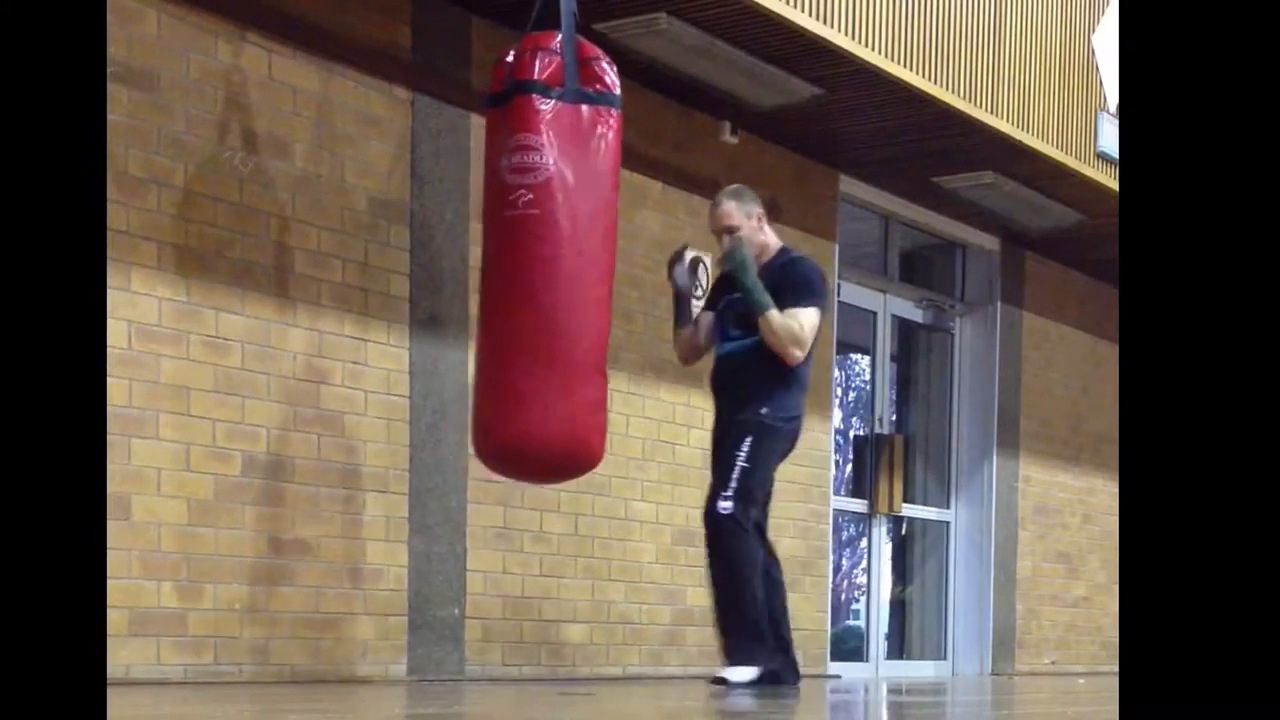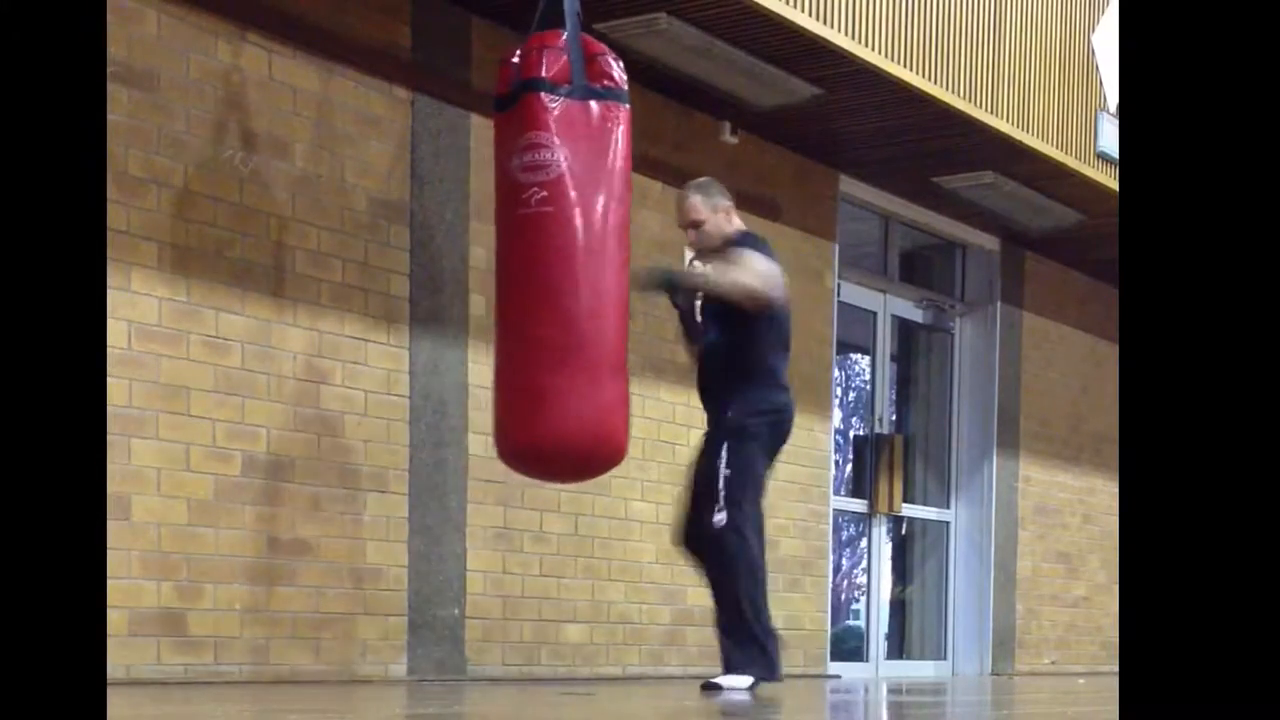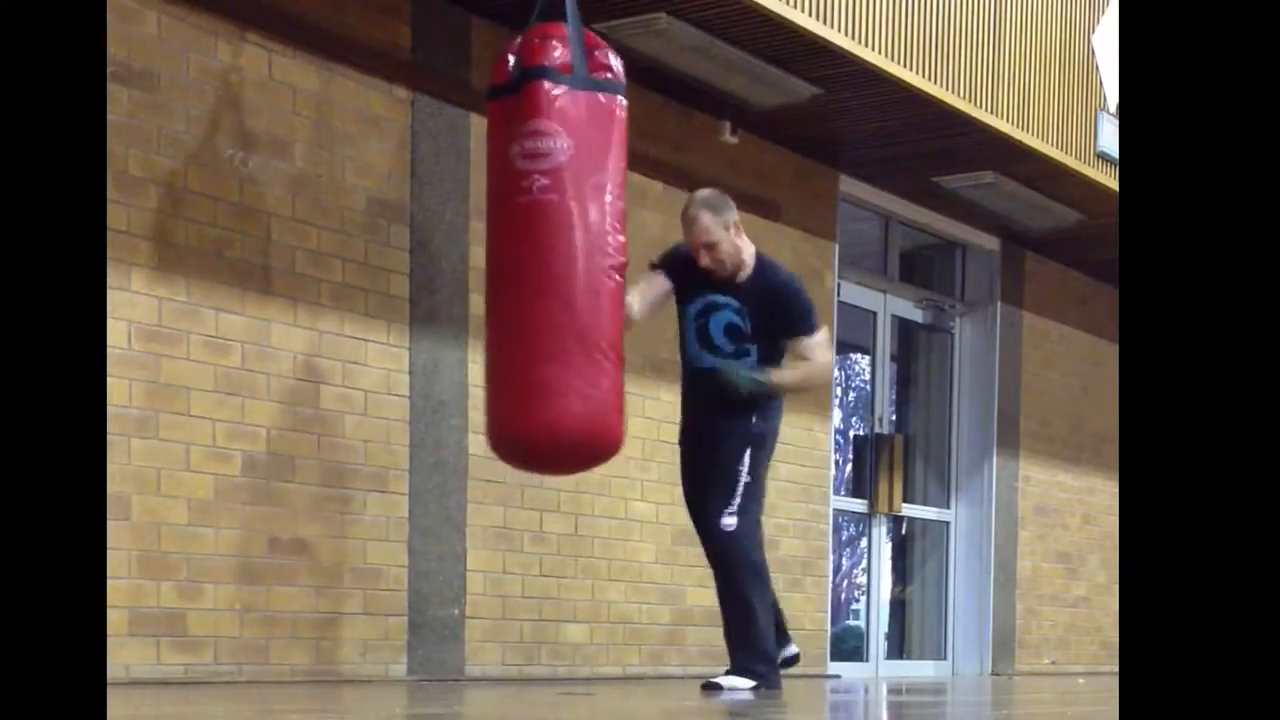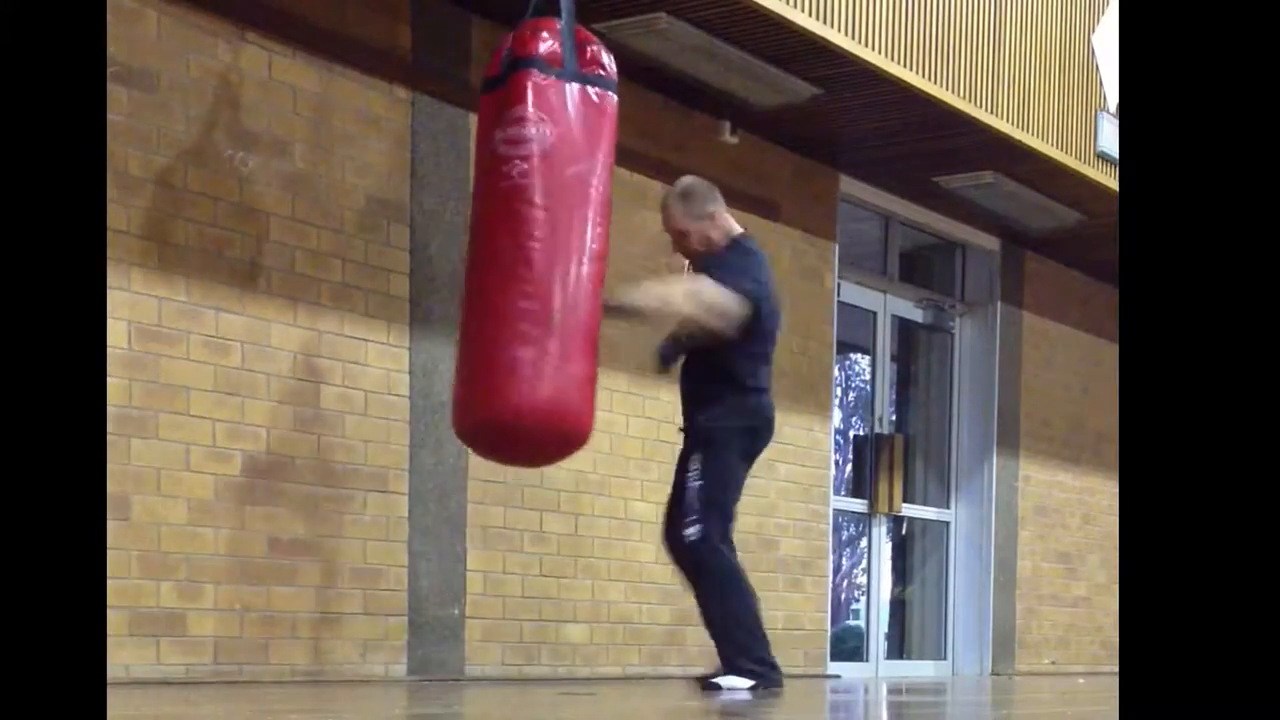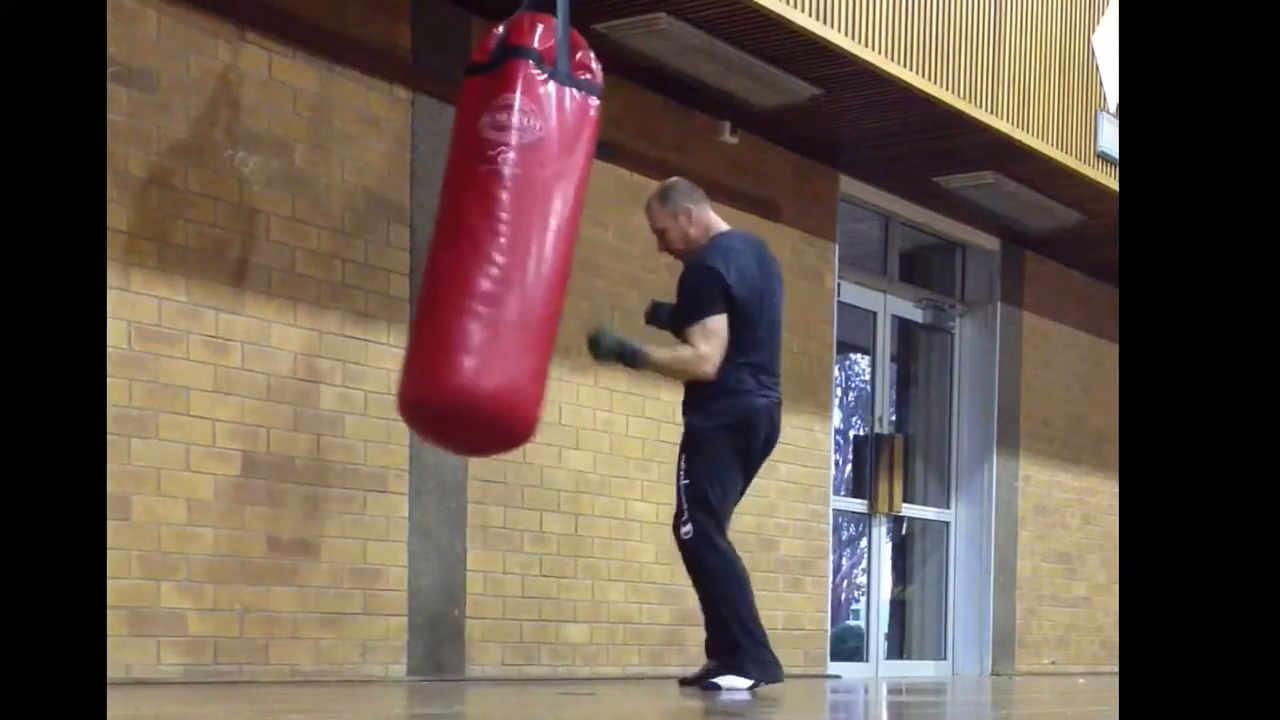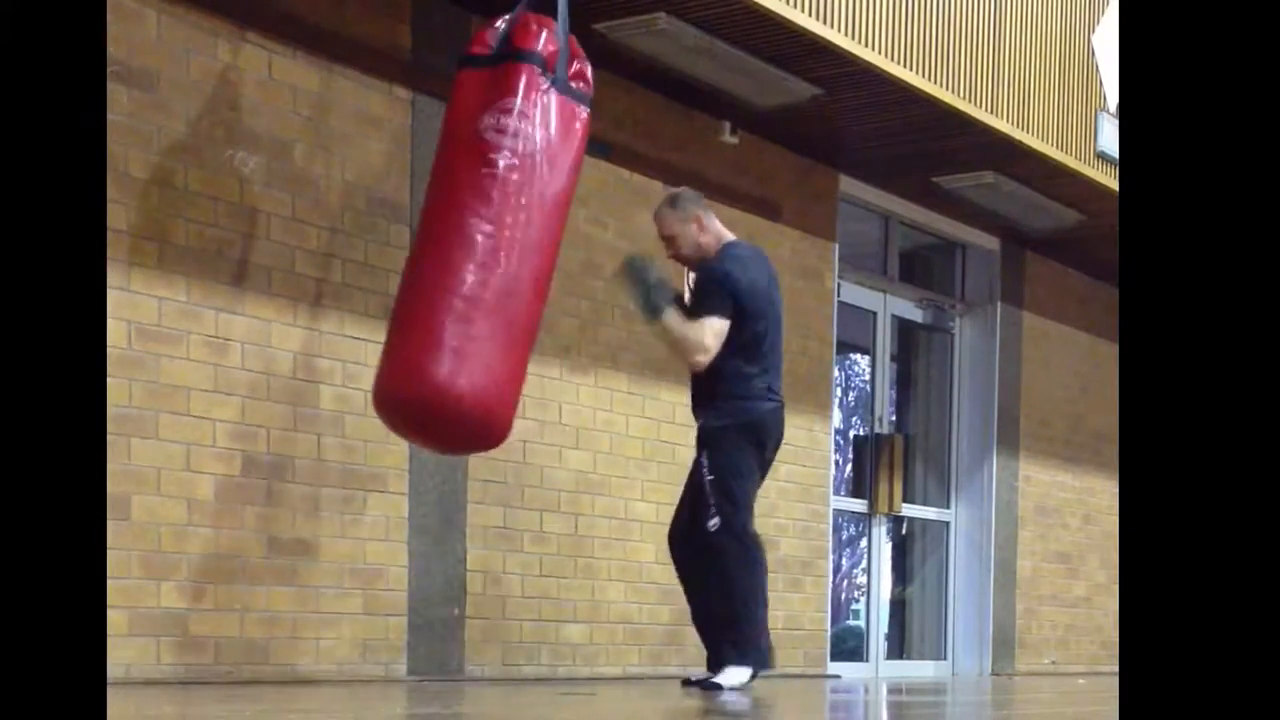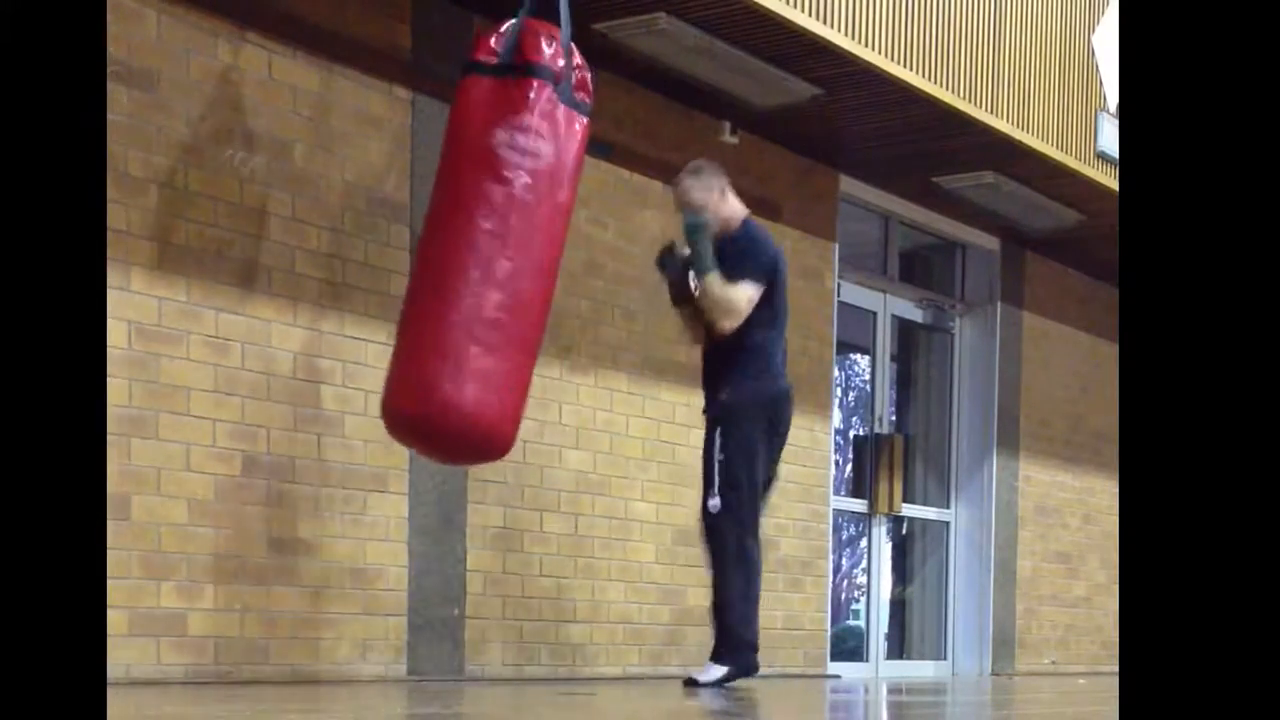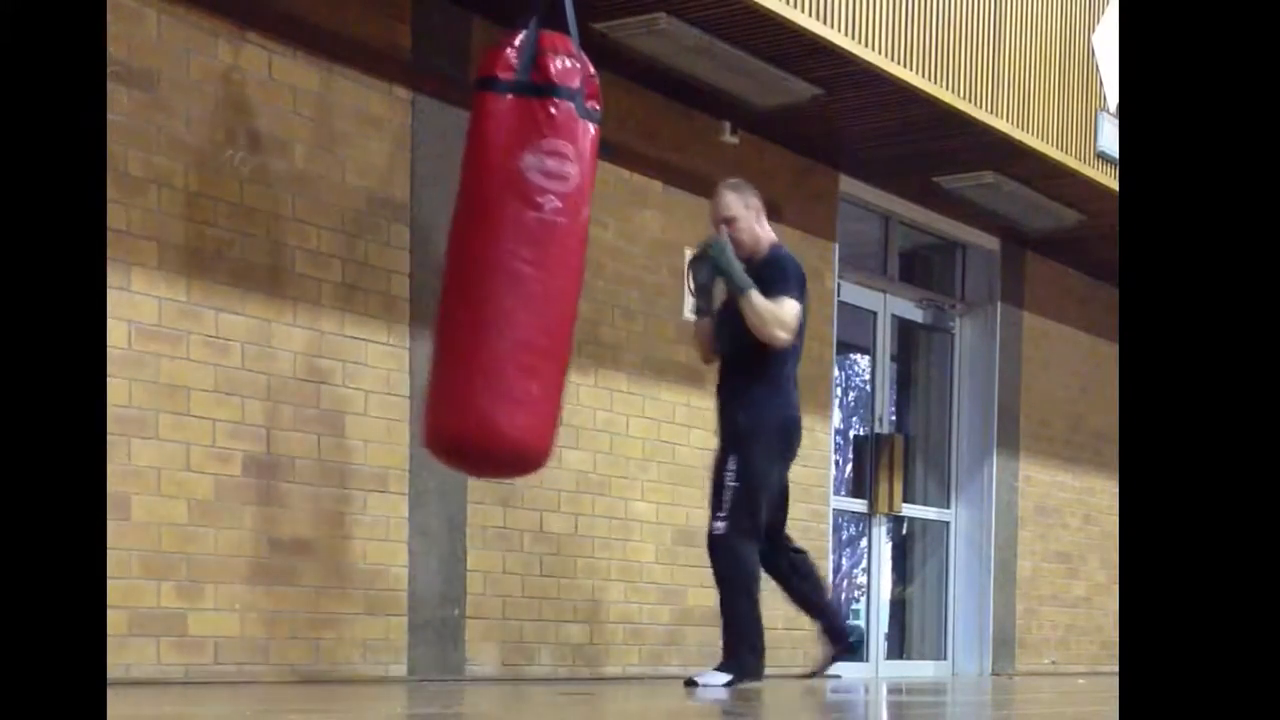
dt=0.2s
person 1, frame 1
left shoulder: (799, 272)
right shoulder: (727, 284)
left elbow: (793, 348)
right elbow: (687, 352)
left wrist: (752, 286)
right wrist: (681, 295)
left hip: (767, 417)
right hip: (732, 419)
left knee: (726, 518)
right knee: (744, 534)
left ankle: (752, 652)
right ankle: (776, 662)
person 1, frame 2
left shoulder: (748, 253)
right shoulder: (716, 272)
left elbow: (749, 282)
right elbow: (707, 351)
left wrist: (679, 276)
right wrist: (684, 307)
left hip: (750, 414)
right hip: (734, 417)
left knee: (724, 528)
right knee: (704, 532)
left ankle: (749, 660)
right ankle: (757, 651)
person 1, frame 3
left shoulder: (779, 289)
right shoulder: (685, 265)
left elbow: (819, 366)
right elbow: (637, 303)
left wrist: (762, 382)
right wrist: (619, 303)
left hip: (745, 425)
right hip: (699, 423)
left knee: (730, 532)
right knee: (719, 538)
left ankle: (756, 664)
right ankle: (775, 639)
person 1, frame 4
left shoulder: (740, 264)
right shoulder: (716, 263)
left elbow: (691, 304)
left wrist: (611, 295)
right wrist: (684, 343)
left hip: (727, 420)
right hip: (712, 418)
left knee: (699, 538)
right knee: (695, 536)
left ankle: (752, 665)
right ankle: (746, 652)
person 1, frame 5
left shoulder: (706, 267)
right shoulder: (755, 250)
left elbow: (704, 362)
left wrist: (630, 353)
right wrist: (677, 318)
left hip: (721, 417)
right hip: (759, 412)
left knee: (700, 535)
right knee: (698, 532)
left ankle: (754, 662)
right ankle: (727, 654)
person 1, frame 6
left shoulder: (718, 273)
right shoulder: (751, 261)
left elbow: (699, 352)
left wrist: (655, 301)
right wrist: (670, 308)
left hip: (732, 421)
right hip: (760, 416)
left knee: (726, 533)
right knee: (690, 536)
left ankle: (746, 653)
right ankle: (726, 657)
person 1, frame 7
left shoulder: (748, 244)
right shoulder: (735, 247)
left elbow: (728, 316)
right elbow: (703, 329)
left wrist: (702, 255)
right wrist: (679, 282)
left hip: (746, 397)
right hip: (755, 399)
left knee: (726, 517)
right knee: (732, 520)
left ankle: (734, 650)
right ankle: (736, 651)
person 1, frame 8
left shoulder: (781, 269)
right shoulder: (744, 274)
left elbow: (779, 332)
right elbow: (709, 352)
left wrist: (736, 278)
right wrist: (704, 297)
left hip: (761, 421)
right hip: (750, 419)
left knee: (730, 536)
right knee: (769, 540)
left ankle: (740, 660)
right ankle: (838, 638)
